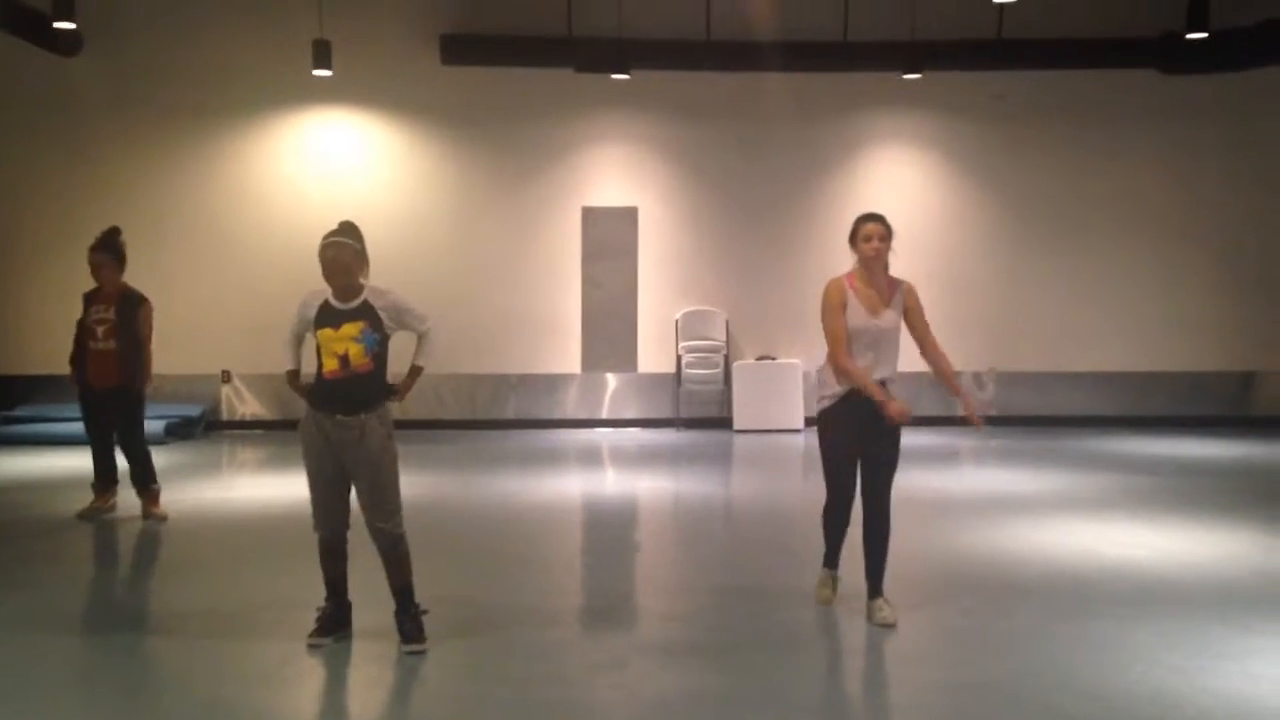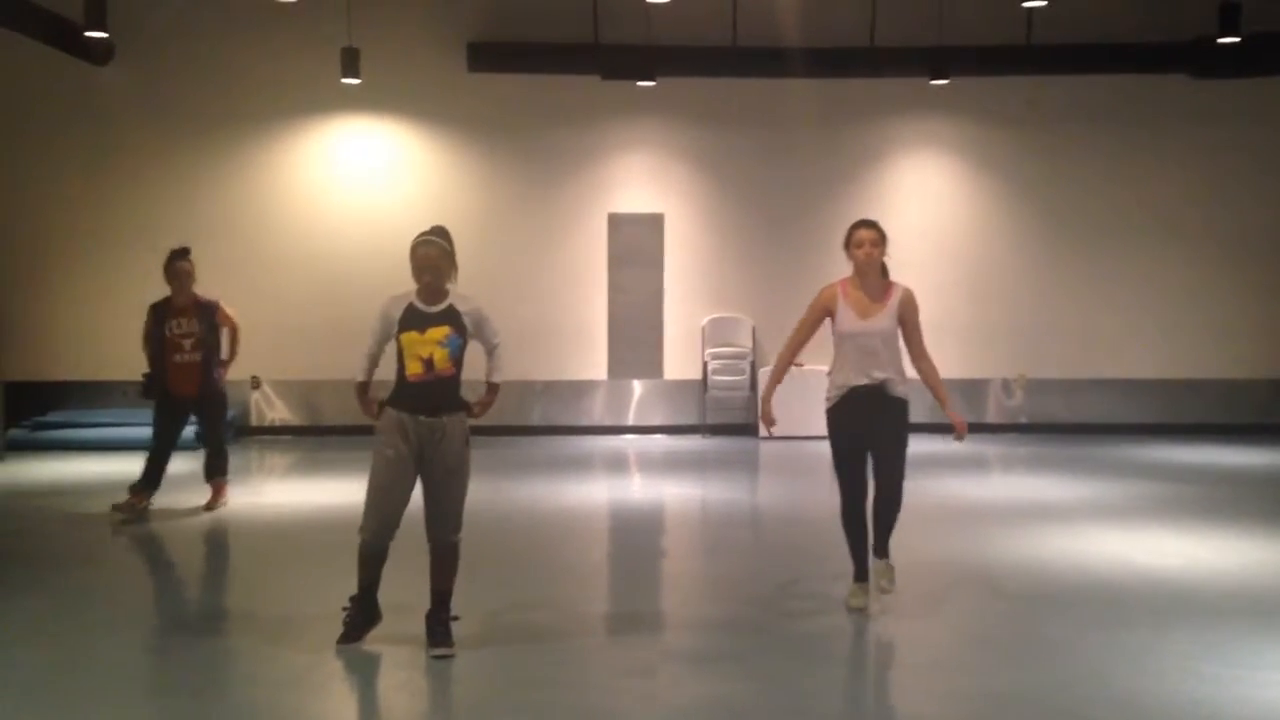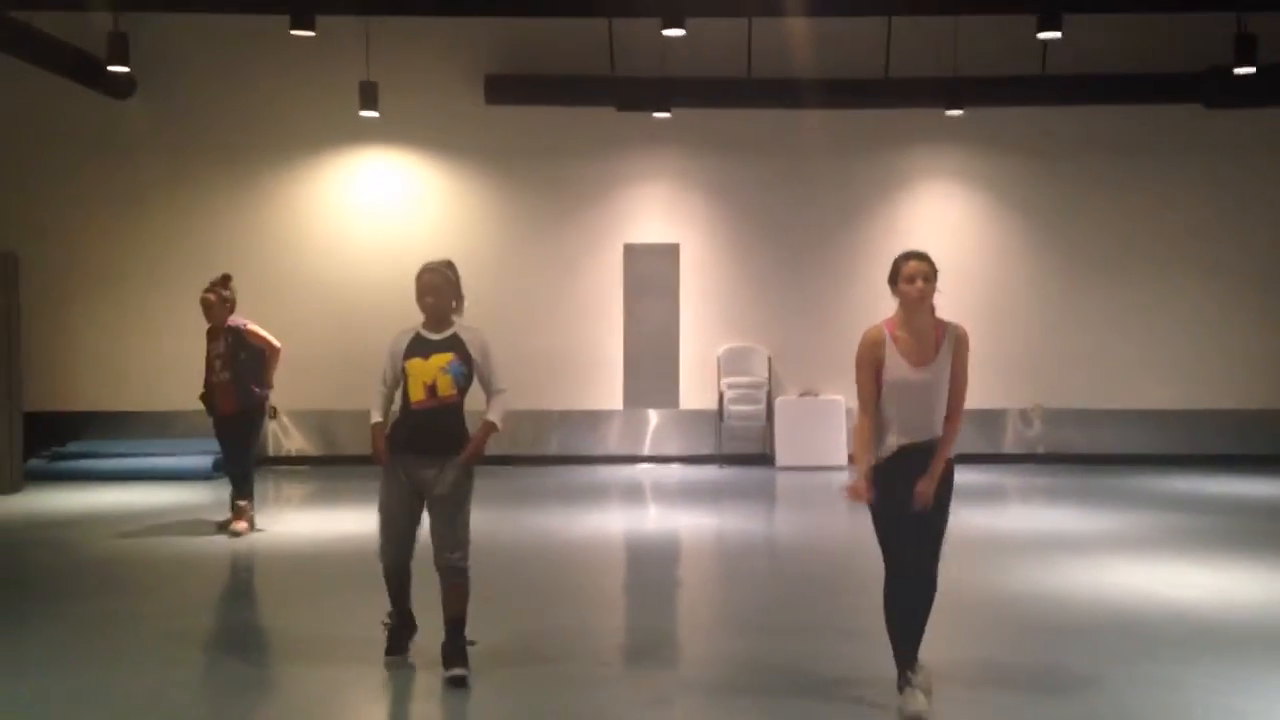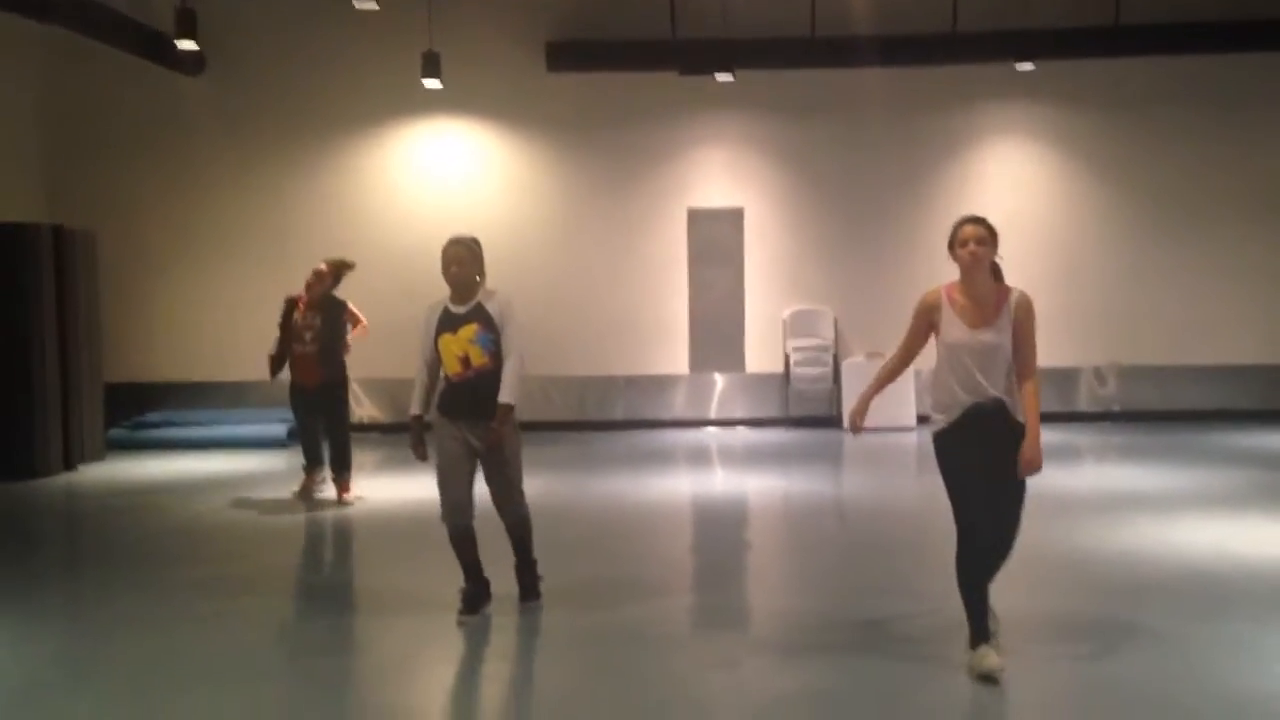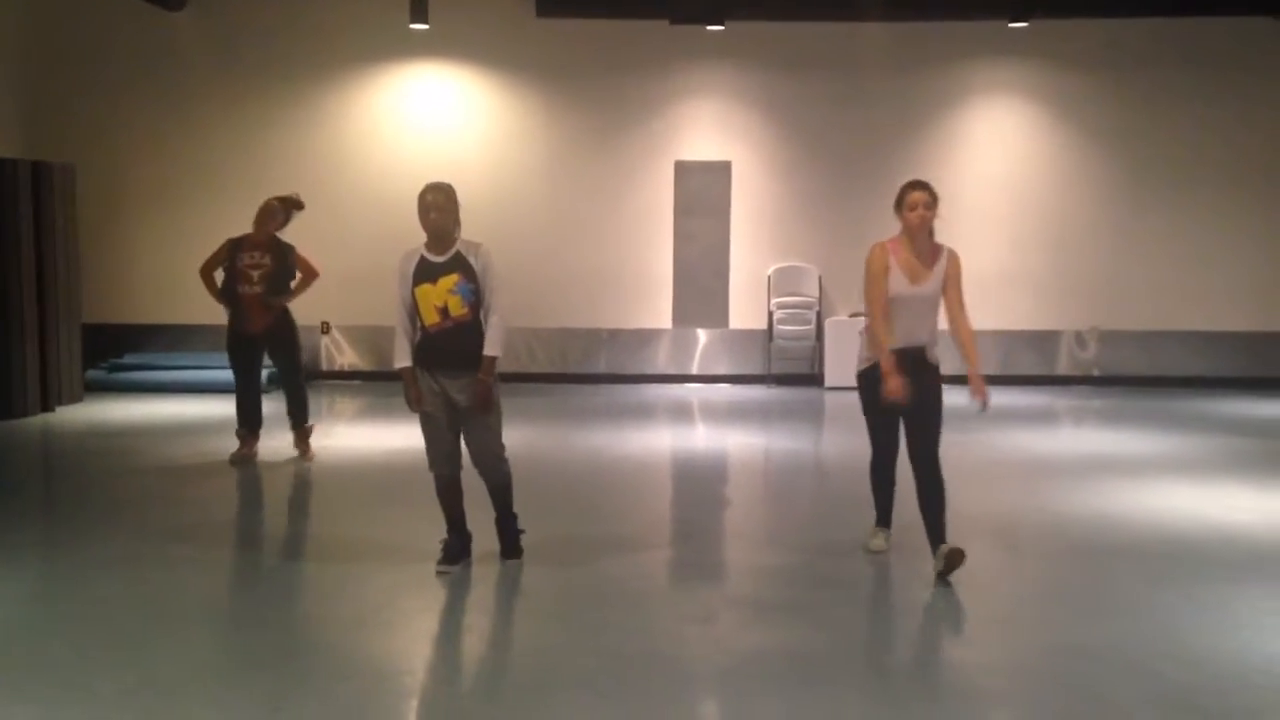
dt=1s
person 1, frame 1
left shoulder: (904, 292)
right shoulder: (837, 289)
left elbow: (930, 349)
right elbow: (841, 358)
left wrist: (964, 398)
right wrist: (882, 401)
left hip: (885, 402)
right hip: (839, 402)
left knee: (878, 502)
right knee: (840, 497)
left ankle: (876, 594)
right ankle: (829, 569)
person 1, frame 2
left shoulder: (902, 297)
right shoulder: (831, 295)
left elbow: (920, 356)
right elbow: (794, 346)
left wrist: (948, 408)
right wrist: (768, 393)
left hip: (889, 402)
right hip: (845, 404)
left knee: (890, 489)
right knee: (852, 495)
left ankle: (881, 554)
right ankle: (860, 578)
person 1, frame 3
left shoulder: (955, 337)
right shoulder: (876, 339)
left elbow: (954, 412)
right elbow: (866, 414)
left wrist: (934, 473)
right wrist: (860, 472)
left hip: (934, 460)
right hip: (888, 463)
left knee: (926, 570)
right knee: (900, 569)
left ankle: (912, 660)
right ankle: (906, 681)
person 1, frame 4
left shoulder: (1018, 304)
right shoulder: (935, 303)
left elbow: (1027, 375)
right elbow: (904, 357)
left wrist: (1033, 434)
right wrist: (865, 399)
left hip: (1005, 423)
right hip: (955, 425)
left knee: (1004, 530)
right knee: (973, 528)
left ankle: (977, 600)
right ankle: (979, 642)
person 1, frame 5
left shoulder: (947, 258)
right shoulder: (881, 254)
left elbow: (957, 316)
right elbow: (876, 317)
left wrist: (973, 371)
right wrist: (890, 373)
left hip: (922, 364)
right hip: (879, 365)
left knee: (926, 457)
right knee: (884, 452)
left ankle: (940, 546)
right ankle: (882, 525)
person 2, frame 1
left shoulder: (385, 303)
right shoulder: (311, 306)
left elbow: (424, 329)
right elbow: (294, 338)
left wrist: (411, 377)
right wrist: (294, 377)
left hip: (369, 423)
right hip: (321, 424)
left knee: (385, 521)
right knee: (328, 524)
left ankle: (408, 612)
right ankle: (336, 610)
person 2, frame 2
left shoulder: (468, 311)
right shoulder: (394, 309)
left elbow: (493, 348)
right elbow: (373, 351)
left wrist: (490, 393)
right wrist: (363, 392)
left hip: (449, 427)
right hip: (399, 423)
left knee: (445, 529)
right knee: (377, 522)
left ankle: (439, 620)
right ankle: (364, 607)
person 2, frame 3
left shoulder: (472, 341)
right shoulder: (403, 340)
left elbow: (496, 392)
right elbow: (385, 389)
left wrist: (484, 432)
right wrist: (377, 428)
left hip: (451, 460)
right hip: (401, 457)
left knee: (452, 554)
right knee: (394, 550)
left ankle: (455, 647)
right ankle: (401, 622)
person 2, frame 4
left shoulder: (498, 305)
right shoulder: (435, 314)
left elbow: (513, 361)
right elbow: (426, 369)
left wrist: (501, 419)
right wrist: (416, 423)
left hip: (494, 419)
right hip: (451, 423)
left knee: (511, 504)
right knee: (455, 511)
left ankle: (527, 574)
right ankle: (476, 588)
person 2, frame 5
left shoulder: (477, 254)
right shoulder: (410, 262)
left elbow: (494, 314)
right elbow: (404, 323)
left wrist: (487, 372)
right wrist: (408, 378)
left hip: (473, 372)
right hip: (430, 375)
left knee: (490, 458)
right knee: (443, 463)
left ankle: (508, 529)
right ankle: (457, 540)
person 3, frame 1
left shoulder: (137, 302)
right shoulder: (89, 299)
left elbow: (144, 343)
right elbow: (82, 339)
left wrist: (145, 376)
right wrist: (76, 370)
left hip: (124, 387)
right hip: (92, 386)
left knee: (133, 443)
right knee: (99, 443)
left ankle: (150, 499)
right ankle: (105, 495)
person 3, frame 2
left shoulder: (210, 308)
right shoulder: (157, 311)
left elbow: (233, 327)
right elbow: (148, 340)
left wrist: (228, 361)
right wrist: (156, 369)
left hip: (208, 388)
right hip: (171, 390)
left knee: (214, 439)
right knee: (161, 442)
left ankle: (219, 489)
right ankle: (140, 496)
person 3, frame 3
left shoulder: (241, 329)
right shoulder: (212, 333)
left elbow: (274, 347)
left wrist: (266, 380)
right wrist: (209, 397)
left hip: (247, 407)
right hip: (223, 409)
left knee: (242, 459)
right knee: (231, 461)
left ankle: (243, 512)
right ankle: (243, 509)
person 3, frame 4
left shoulder: (337, 306)
right shoulder: (292, 303)
left elbow: (362, 324)
right elbow: (285, 334)
left wrist: (346, 343)
right wrist: (278, 359)
left hip: (330, 380)
right hip: (301, 381)
left knee: (338, 431)
right knee: (307, 431)
left ankle: (343, 484)
right ankle: (313, 474)
person 3, frame 5
left shoulder: (284, 250)
right shoulder: (234, 246)
left elbow: (311, 273)
right elbow: (206, 270)
left wrist: (288, 297)
right wrist: (220, 297)
left hip: (277, 324)
right hip: (242, 326)
left knee: (292, 379)
right knee: (246, 386)
left ankle: (301, 435)
right ankle: (248, 441)
